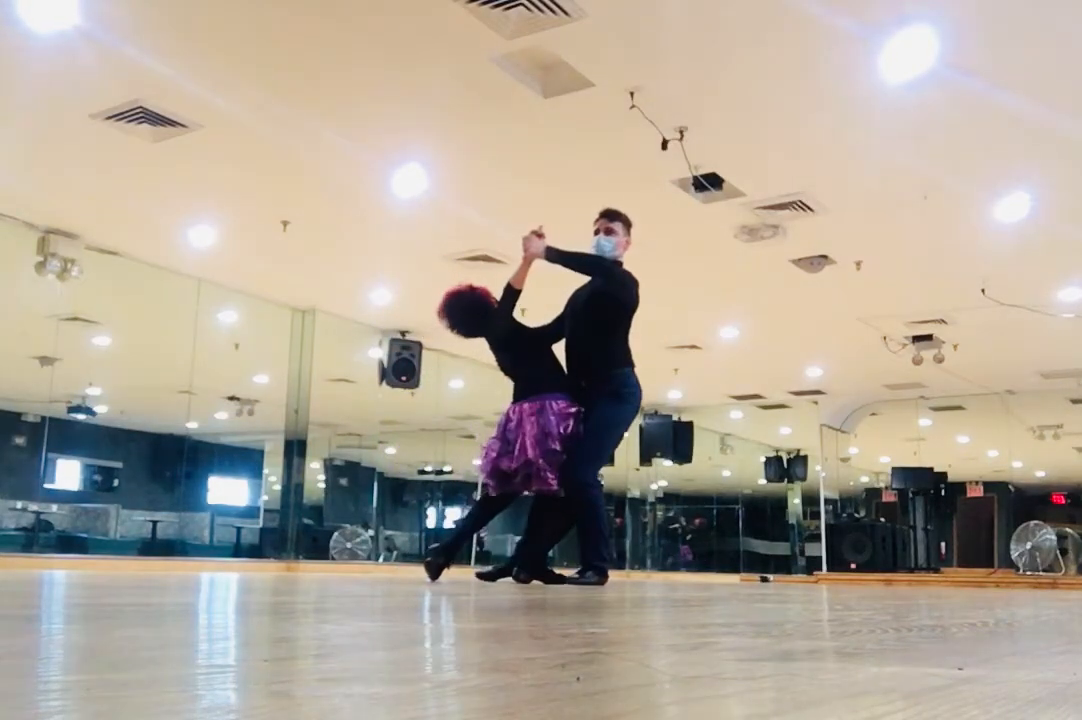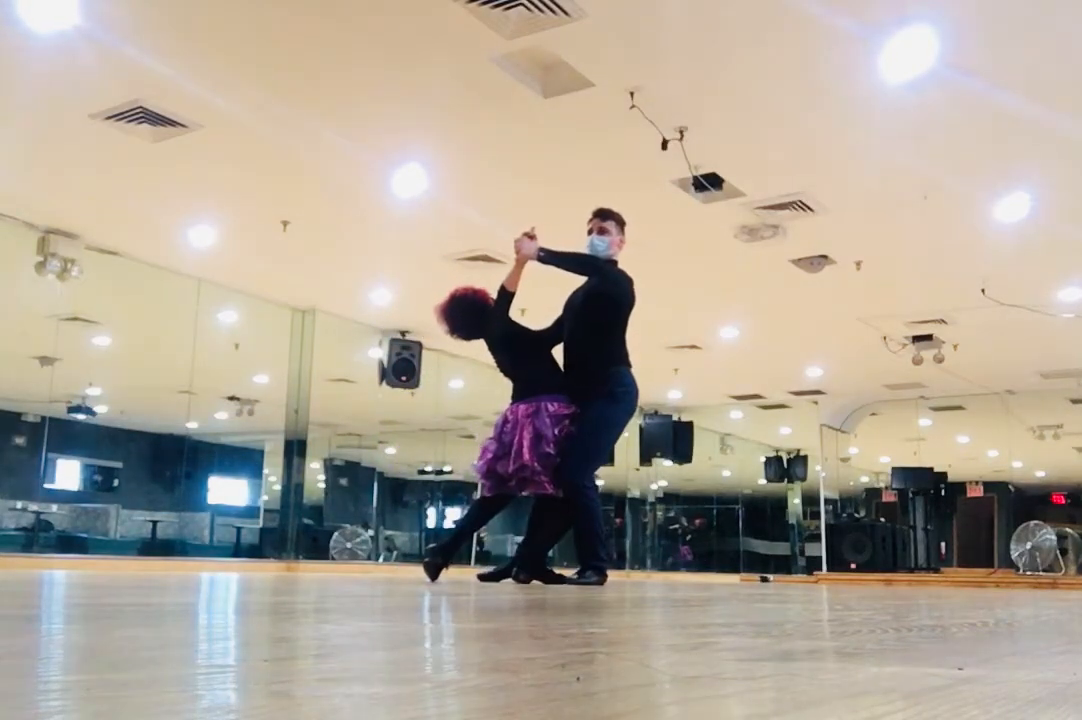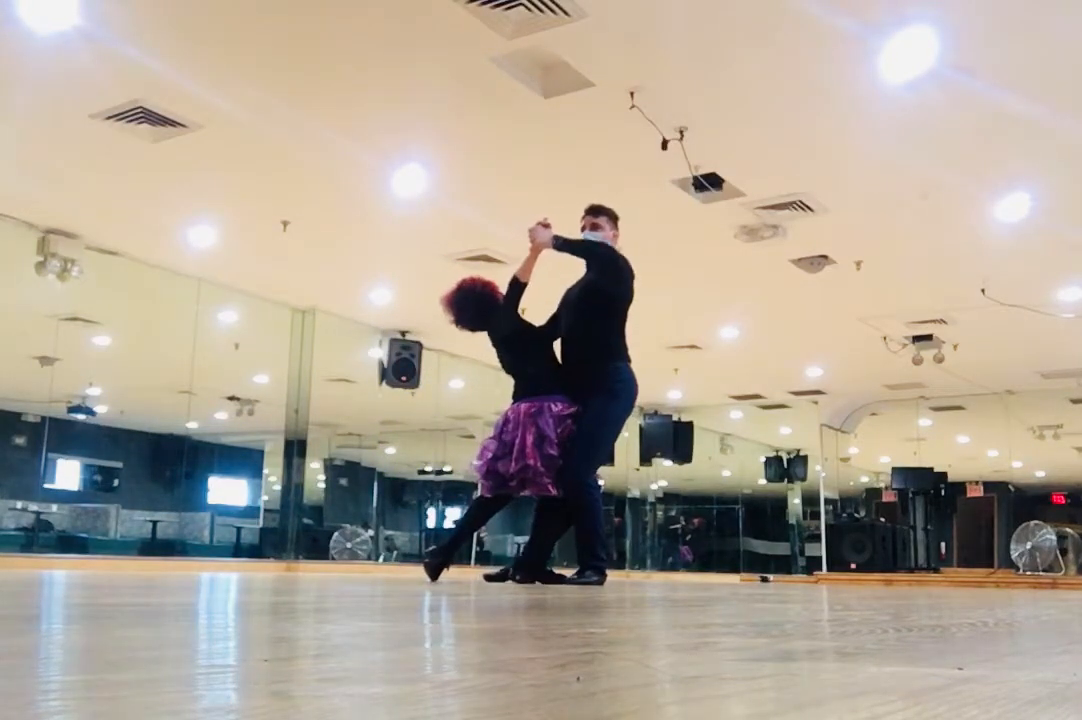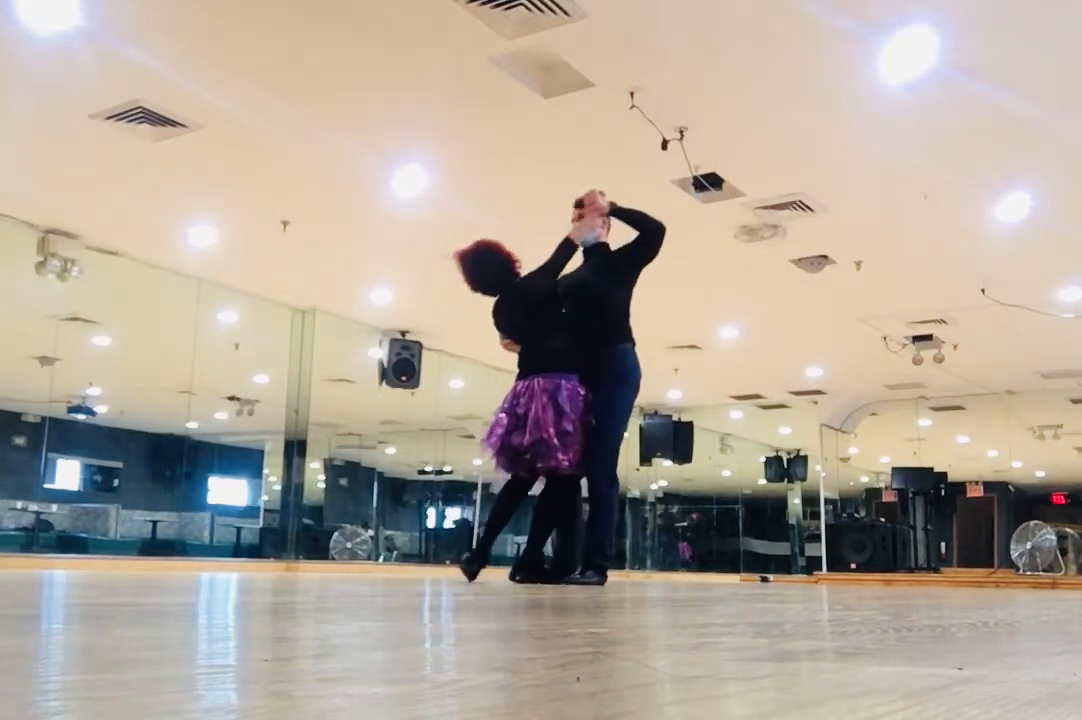
dt=0.5s
person 1, frame 1
left shoulder: (623, 283)
right shoulder: (582, 293)
left elbow: (601, 268)
left wrist: (546, 252)
left hip: (616, 390)
right hip: (586, 394)
left knee: (581, 473)
right knee: (563, 474)
left ankle: (596, 566)
right ankle: (528, 559)
person 1, frame 2
left shoulder: (617, 282)
right shoulder: (580, 294)
left elbow: (594, 266)
right elbow: (554, 333)
left wrist: (538, 253)
left hip: (612, 390)
right hip: (582, 394)
left knee: (575, 474)
right knee: (557, 474)
left ankle: (594, 566)
right ankle: (528, 560)
person 1, frame 3
left shoulder: (615, 276)
right shoulder: (575, 291)
left elbow: (609, 256)
right elbow: (550, 331)
left wrist: (553, 241)
left hip: (611, 385)
right hip: (578, 390)
left knee: (578, 471)
right knee: (559, 472)
left ankle: (594, 565)
right ankle: (532, 561)
person 1, frame 4
left shoulder: (619, 263)
right shoulder: (567, 280)
left elbow: (654, 230)
left wrist: (609, 207)
left hip: (614, 369)
right hip: (577, 374)
left knee: (599, 466)
left ankle: (596, 564)
person 2, frame 1
left shoulder: (502, 335)
right shoulder: (501, 327)
left elbow: (549, 333)
right elbow: (508, 298)
right wrist: (529, 259)
left hip: (529, 411)
right hip: (547, 409)
left knee: (501, 490)
right knee: (549, 487)
left ankle: (446, 551)
right ankle: (529, 561)
person 2, frame 2
left shoulder: (502, 336)
right shoulder: (499, 329)
left elbow: (548, 337)
right elbow: (503, 299)
right wrist: (521, 260)
left hip: (529, 412)
right hip: (545, 411)
left knee: (500, 492)
right knee: (554, 491)
left ankle: (443, 551)
right ankle: (528, 561)
person 2, frame 3
left shoulder: (502, 332)
right shoulder: (504, 324)
right elbow: (514, 291)
right wrist: (535, 251)
left hip: (527, 410)
right hip: (546, 410)
left knee: (498, 490)
right knee: (560, 489)
left ankle: (443, 552)
right ankle: (531, 564)
person 2, frame 4
left shoulder: (501, 309)
right shoulder: (528, 289)
right elbow: (561, 254)
right wrist: (592, 218)
left hip: (528, 388)
right hip: (557, 387)
left knee: (522, 476)
right knee: (562, 478)
left ankle: (480, 553)
right ankle: (530, 561)
